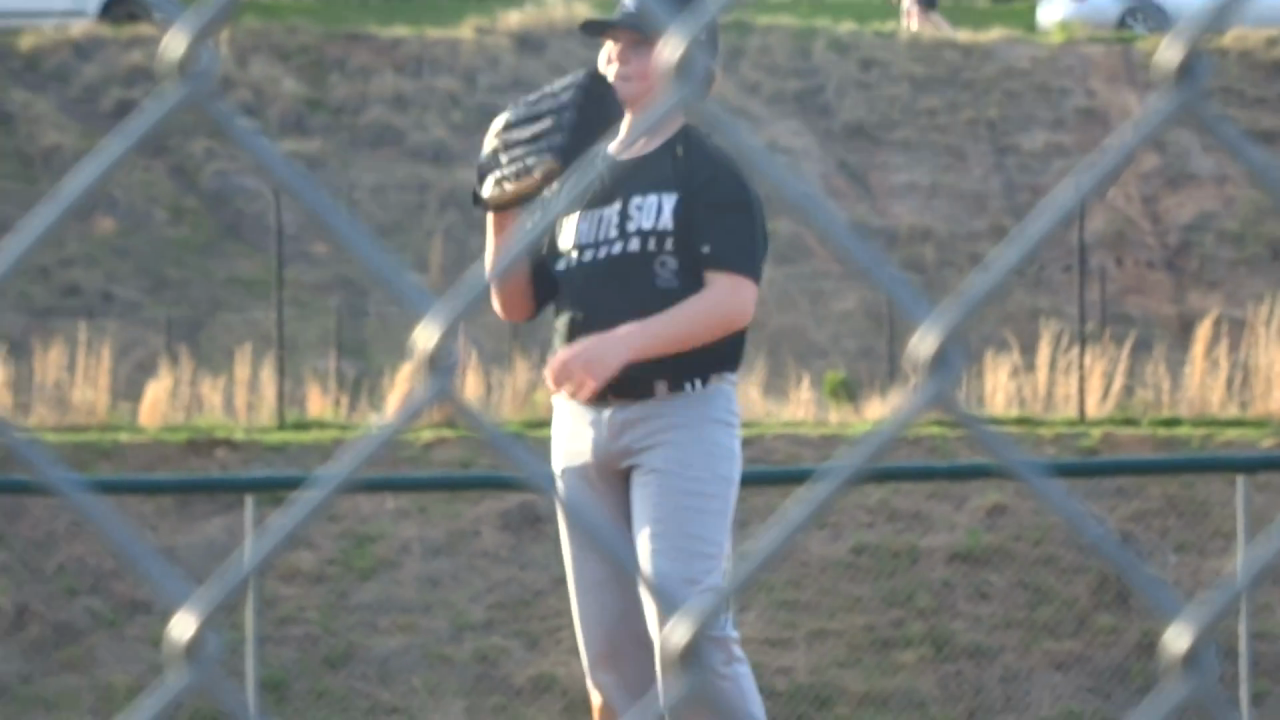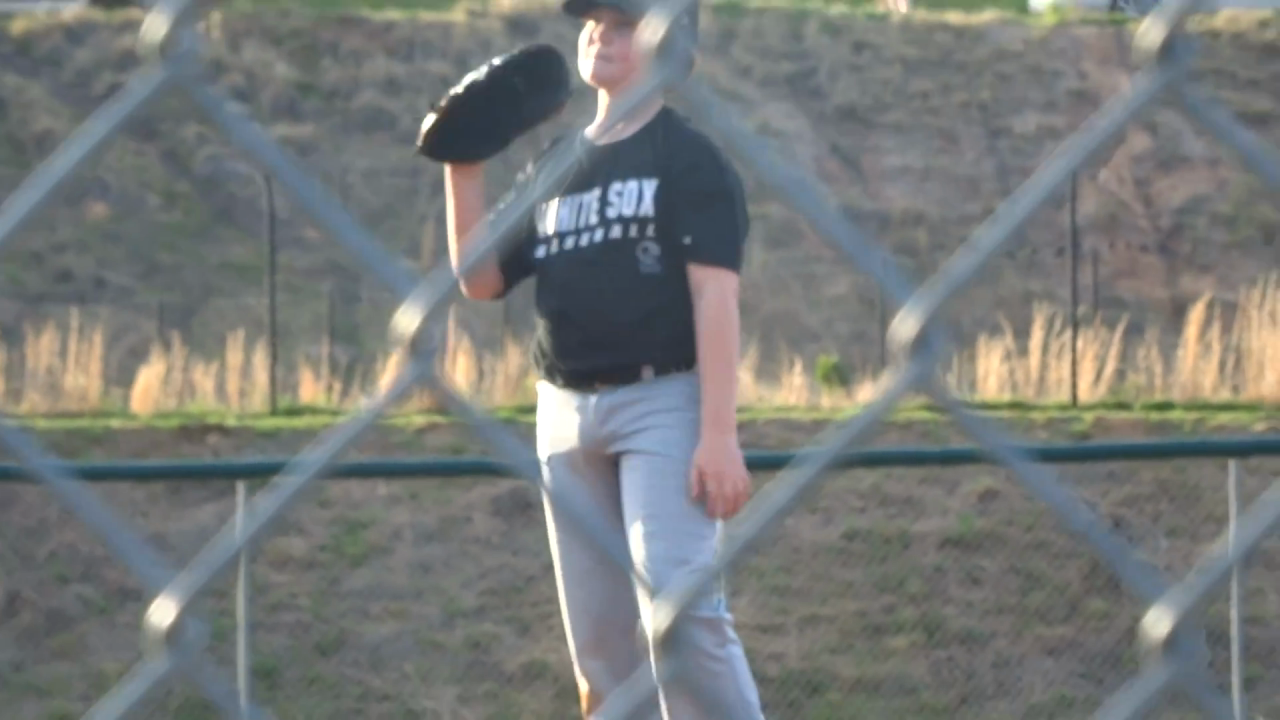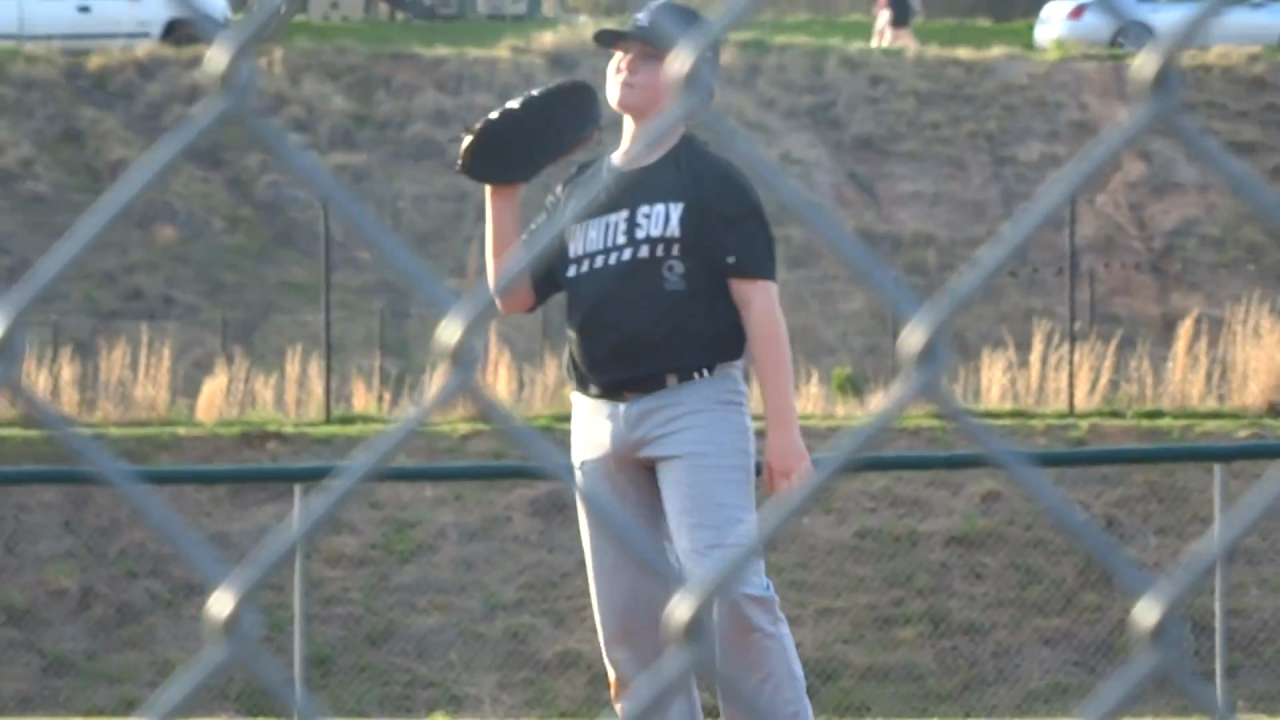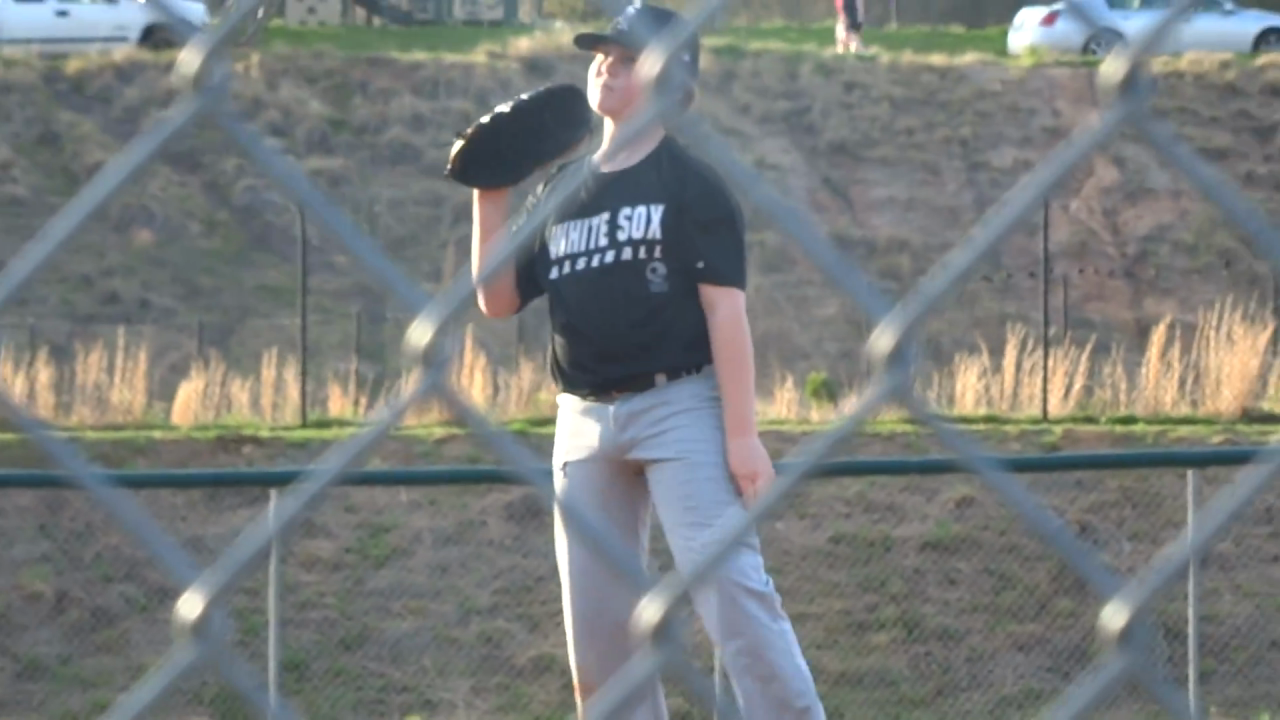
dt=0.2s
person 1, frame 1
left shoulder: (709, 169)
left elbow: (733, 302)
right elbow: (514, 302)
left wrist: (618, 345)
right wrist: (501, 213)
left hip: (682, 417)
right hip: (581, 425)
right knee: (610, 637)
person 1, frame 2
left shoulder: (689, 156)
left elbow: (716, 298)
right elbow: (480, 280)
left wrist: (719, 434)
right wrist: (463, 173)
left hip: (664, 402)
right hip: (566, 412)
left knee: (682, 608)
right knee: (598, 626)
person 1, frame 3
left shoulder: (712, 178)
right shoulder: (576, 185)
left elbow: (758, 305)
right elbow: (516, 295)
left wrist: (783, 426)
right wrist: (502, 193)
left hip: (696, 404)
right hip: (599, 418)
left knee: (731, 588)
right knee: (628, 615)
person 1, frame 4
left shoulder: (694, 182)
right shoulder: (557, 189)
left elbow: (726, 310)
right elbow: (498, 300)
left wrist: (743, 433)
right wrist: (490, 197)
left hip: (682, 405)
right hip: (584, 419)
left knee: (731, 582)
right knee: (596, 615)
